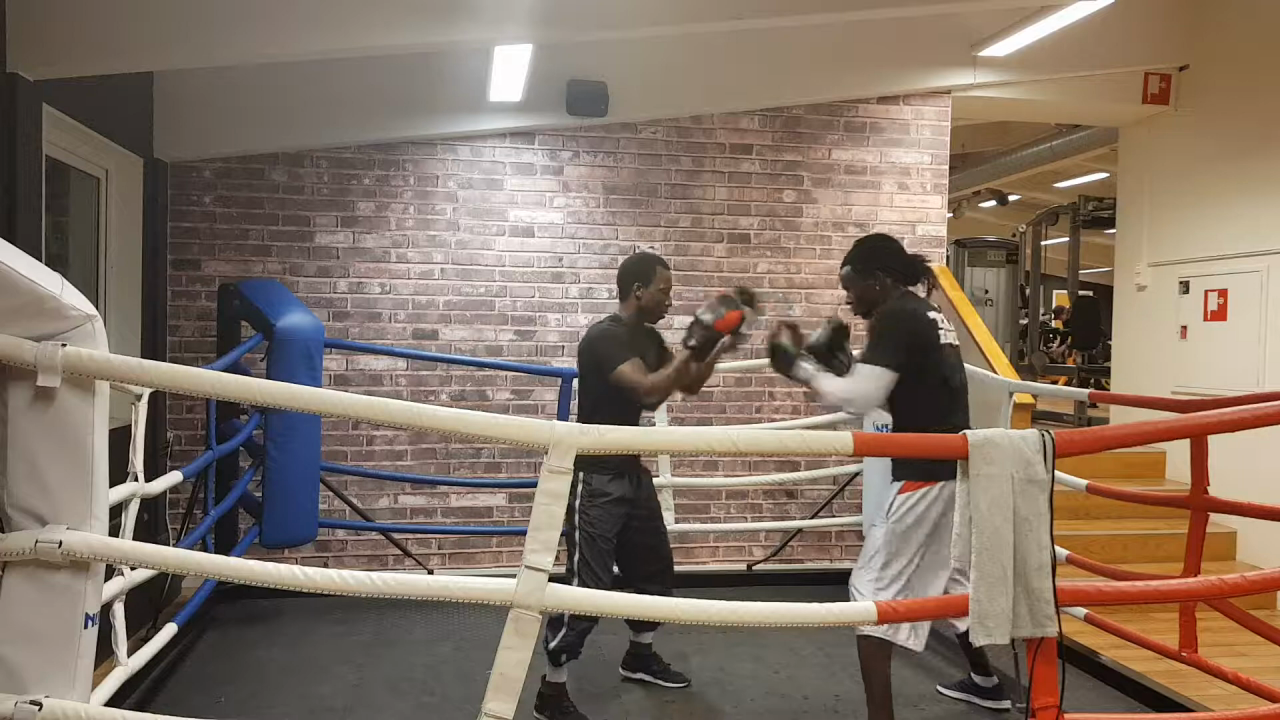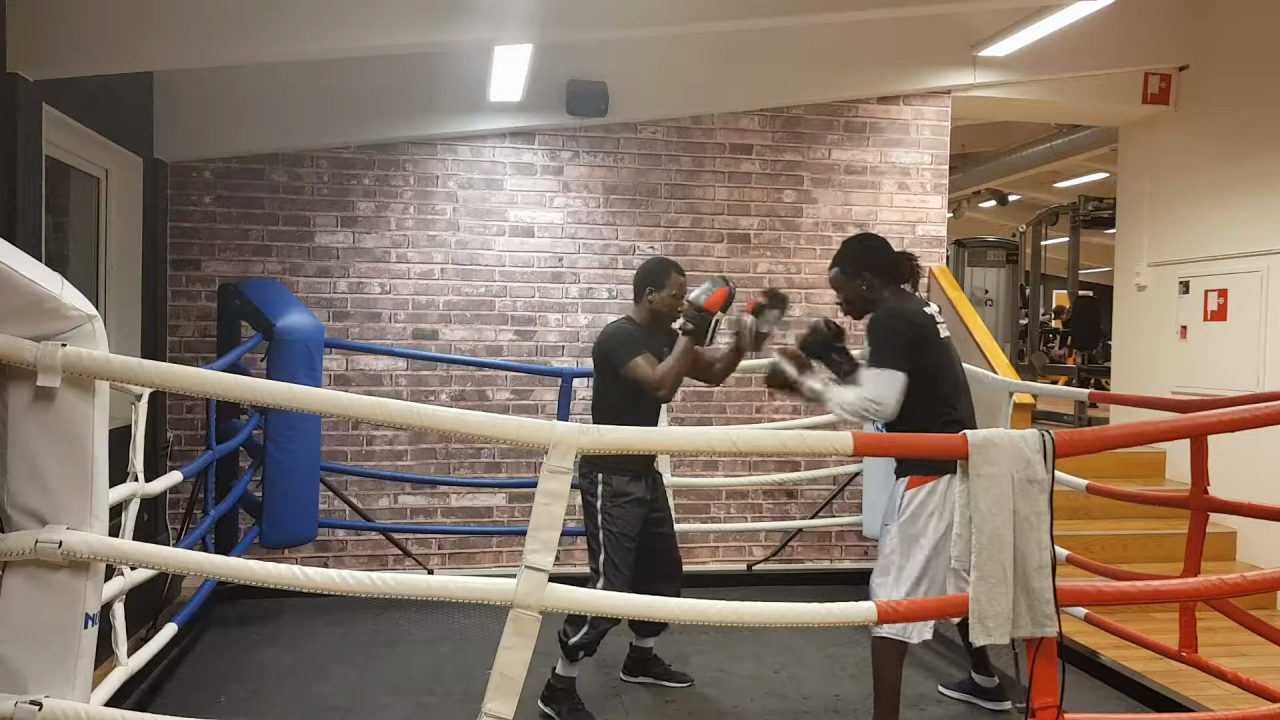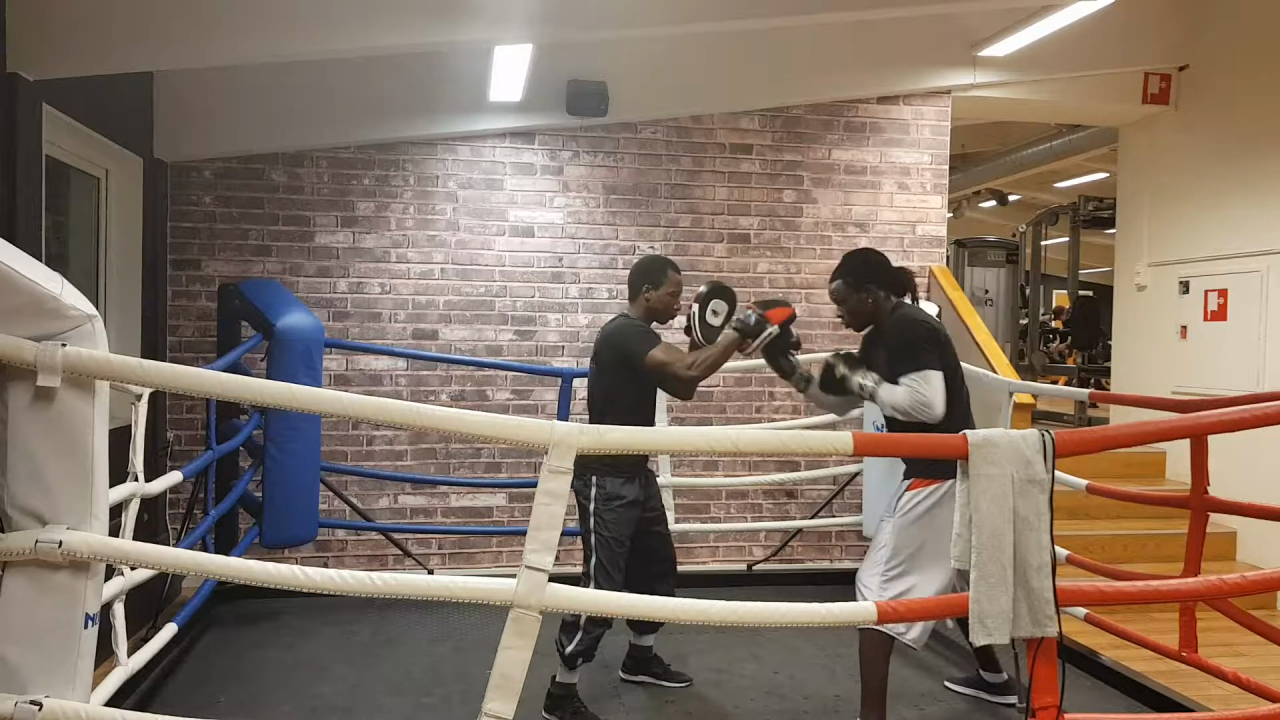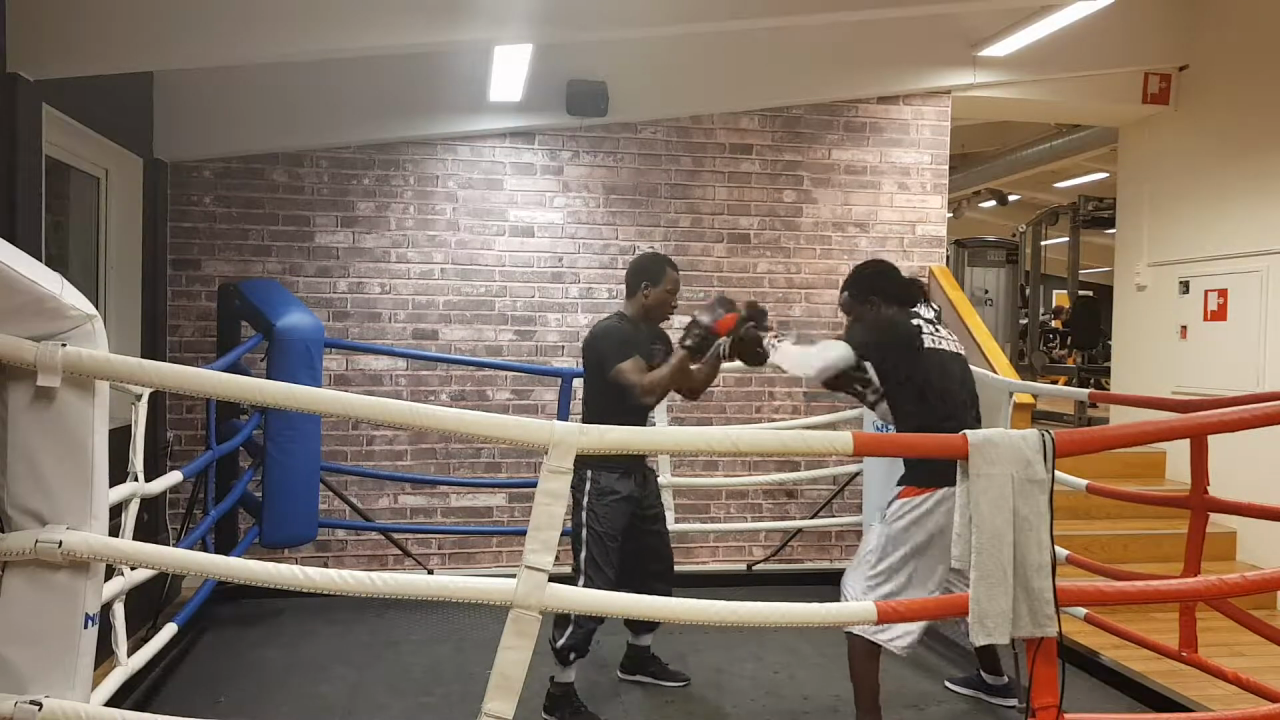
dt=0.7s
person 1, frame 1
left shoulder: (898, 319)
right shoulder: (923, 315)
left elbow: (860, 398)
right elbow: (904, 390)
left wrist: (799, 364)
left hip: (927, 477)
right hip: (953, 471)
left knee: (874, 593)
right knee: (942, 580)
person 1, frame 2
left shoulder: (892, 319)
right shoulder: (915, 310)
left elbow: (876, 404)
right elbow: (887, 388)
left wrist: (806, 381)
right wrist: (835, 356)
left hip: (932, 472)
right hip: (958, 464)
left knee: (894, 594)
right knee: (950, 577)
person 1, frame 3
left shoulder: (907, 328)
right shoulder: (884, 333)
left elbow: (927, 405)
right elbow: (838, 398)
left wrist: (860, 381)
right wrist: (793, 371)
left hip: (937, 474)
right hip: (953, 473)
left knee: (880, 588)
right knee: (951, 578)
right ankle: (994, 677)
person 1, frame 4
left shoulder: (884, 328)
right shoulder: (937, 331)
left elbow: (811, 365)
left wrist: (772, 346)
right wrist: (867, 390)
left hip: (933, 484)
left knee: (865, 595)
right ankle: (995, 679)
person 2, frame 1
left shoulder: (646, 335)
right shoulder: (604, 337)
left elbow: (690, 383)
right elbow: (650, 392)
left wrist: (720, 336)
right wrist: (695, 344)
left hip: (630, 471)
right hip: (595, 477)
left knee: (654, 569)
right knee: (588, 585)
left ankle: (640, 656)
person 2, frame 2
left shoulder: (664, 334)
right shoulder: (618, 337)
left elbow: (713, 373)
right elbow: (662, 386)
left wrist: (747, 337)
right wrist: (694, 331)
left hip: (643, 472)
right hip: (609, 477)
left knee: (662, 572)
right knee: (610, 584)
left ankle: (640, 659)
person 2, frame 3
left shoulder: (645, 336)
right shoulder: (620, 333)
left elbow: (683, 387)
right elbow: (685, 371)
right wrist: (738, 331)
left hip: (636, 473)
right hip: (604, 479)
left knee: (657, 569)
right knee: (603, 586)
left ankle: (639, 658)
person 2, frame 4
left shoulder: (653, 336)
right shoulder: (609, 334)
left elbow: (691, 387)
right elbow: (646, 392)
left wrist: (722, 347)
right wrist: (690, 345)
left hip: (636, 470)
right hip: (600, 474)
left knee: (654, 567)
right knee: (594, 582)
left ankle: (638, 658)
